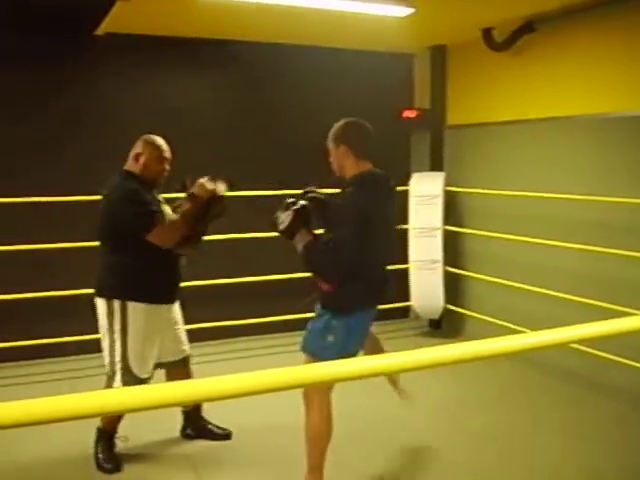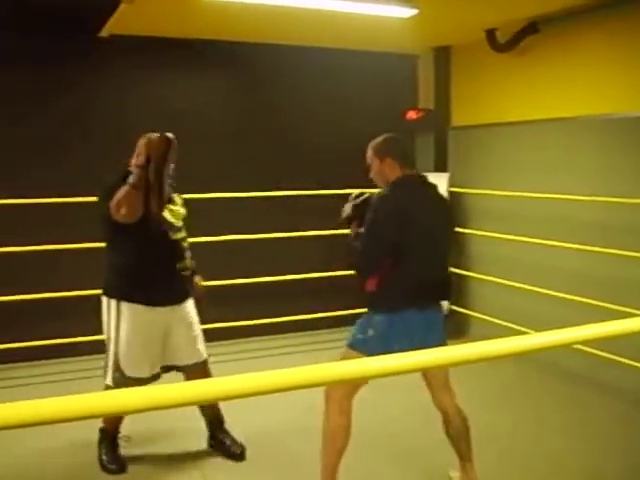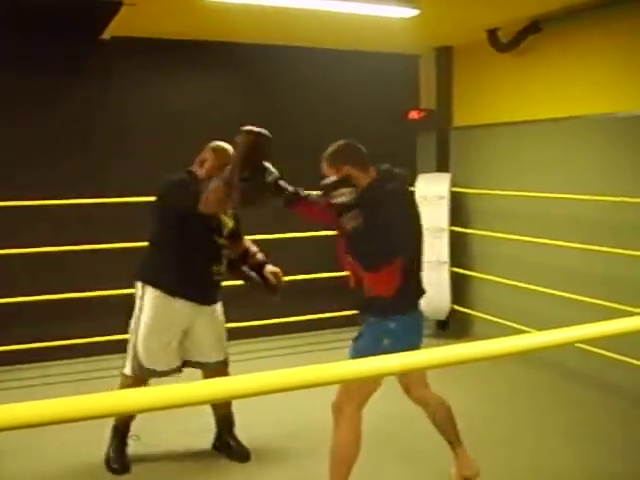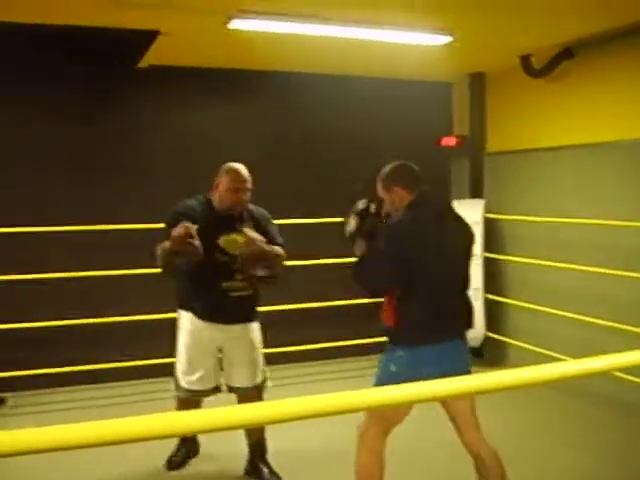
dt=0.4s
person 1, frame 1
left shoulder: (356, 200)
right shoulder: (381, 192)
left elbow: (332, 266)
left wrist: (297, 233)
right wrist: (322, 211)
left hip: (343, 308)
right hip: (362, 298)
left knee: (315, 395)
right knee: (360, 332)
right ankle: (391, 377)
person 1, frame 2
left shoulder: (388, 202)
right shoulder: (437, 201)
left elbow: (365, 261)
left wrist: (355, 224)
left hip: (392, 316)
right hip: (430, 312)
left knee: (337, 394)
right knee: (444, 397)
person 1, frame 3
left shoulder: (386, 197)
right shoulder: (371, 196)
left elbow: (377, 256)
right elbow: (324, 211)
left wrist: (350, 213)
right wrist: (281, 185)
left hip: (393, 315)
right hip: (400, 312)
left knee: (347, 407)
right knee: (419, 391)
person 1, frame 4
left shoulder: (401, 228)
right shoulder: (457, 225)
left elbow: (373, 283)
left wrist: (360, 243)
left hip: (413, 350)
right hip: (452, 344)
left knee: (372, 435)
right knee: (472, 437)
person 2, frame 1
left shoulder: (144, 191)
right shoulder: (125, 193)
left elbow: (166, 234)
right elbow: (166, 236)
left wrist: (196, 202)
right wrist: (197, 203)
left hip: (161, 297)
right hip: (127, 300)
left knee: (179, 359)
right knee: (126, 376)
left ankle: (193, 421)
right ankle: (104, 440)
person 2, frame 2
left shoulder: (166, 189)
right shoulder: (121, 189)
right elbow: (126, 213)
left wrist: (190, 273)
right wrist: (143, 165)
left hip: (178, 299)
right hip: (132, 301)
left knee: (198, 366)
right knee: (124, 377)
left ankle: (217, 432)
right ankle: (108, 441)
person 2, frame 3
left shoulder: (225, 198)
right shoulder: (184, 185)
left elbow: (235, 241)
right elbow: (216, 202)
left wrist: (260, 263)
right wrist: (244, 155)
left hip: (206, 297)
right hip: (163, 293)
left knee: (216, 365)
right knee: (140, 368)
left ankle: (225, 433)
right ankle: (118, 439)
person 2, frame 4
left shoulder: (257, 217)
right shoulder: (189, 212)
left elbow: (278, 257)
right elbow: (163, 262)
left wrist: (260, 249)
right wrist: (174, 242)
left hip: (242, 320)
right hip: (196, 317)
left knee: (251, 389)
right knee: (189, 388)
right ankle: (187, 442)
